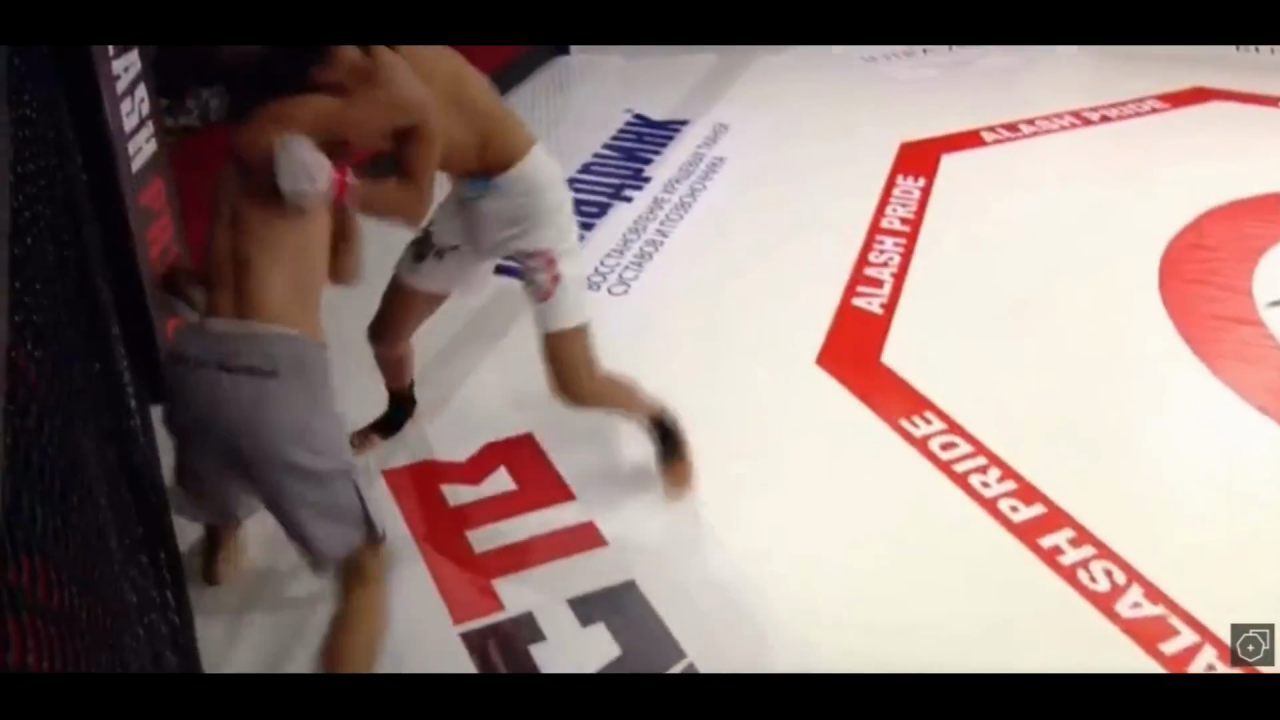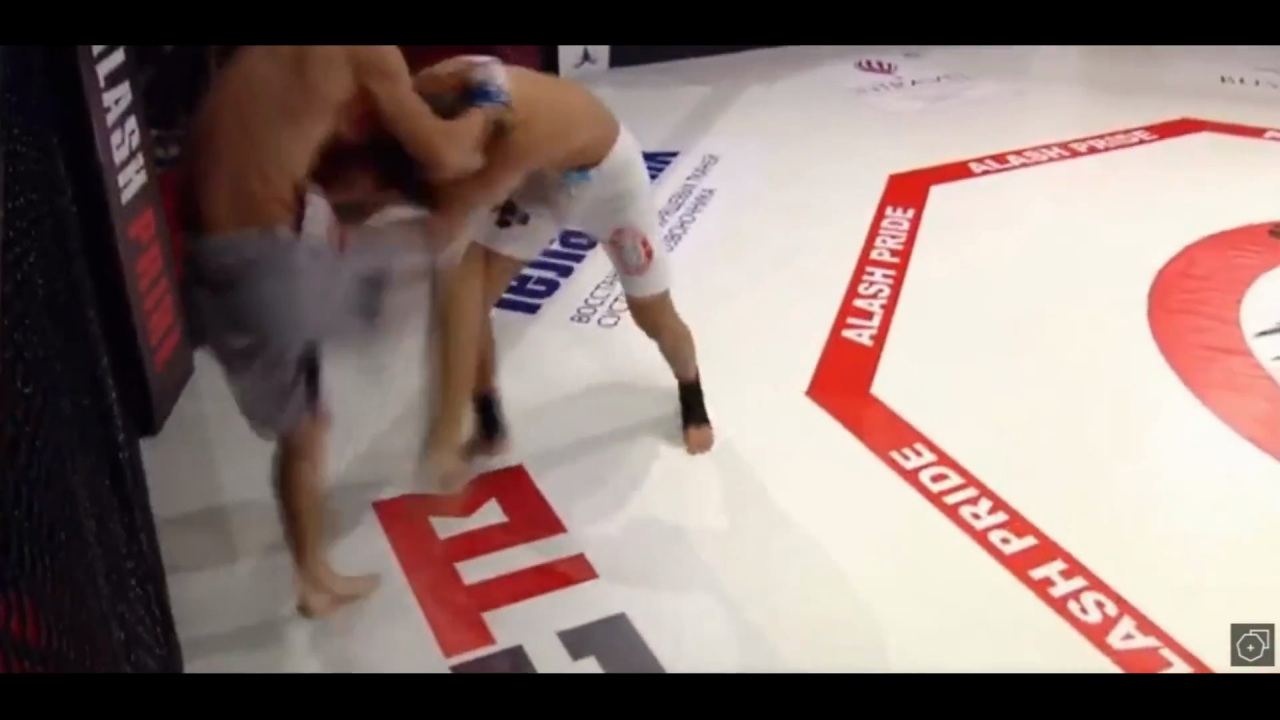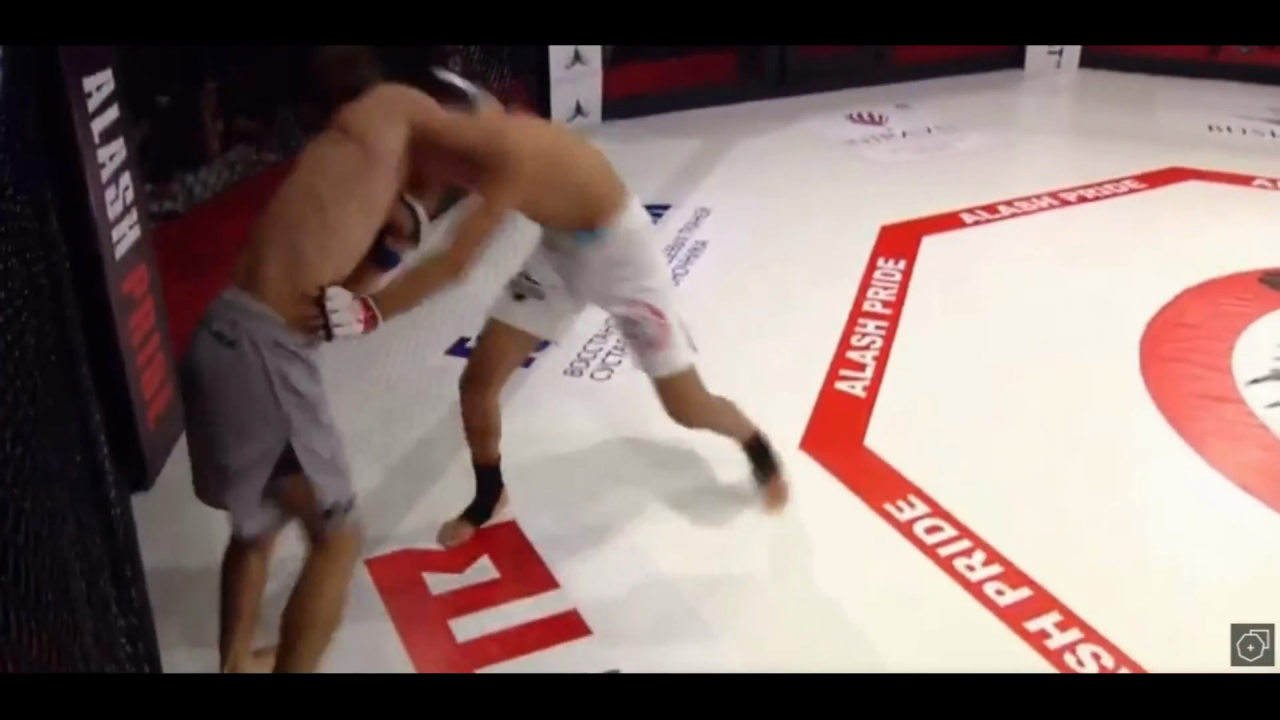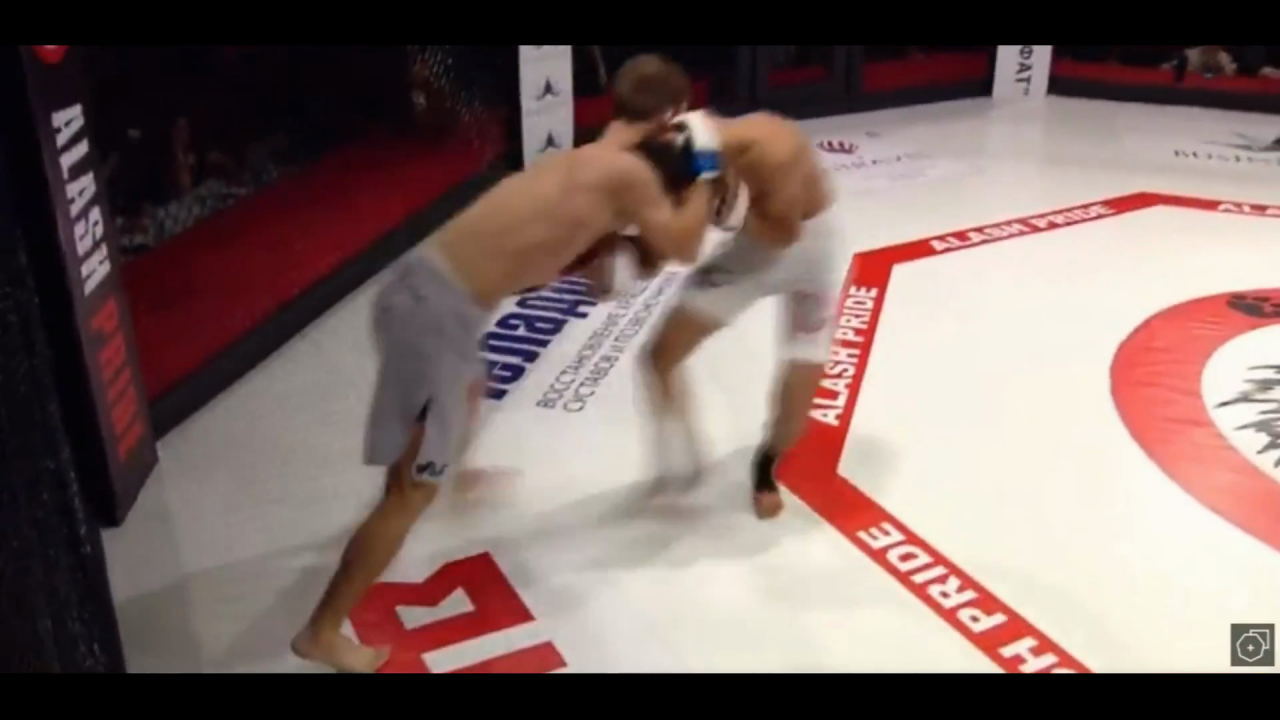
dt=0.5s
person 1, frame 1
right shoulder: (277, 127)
left elbow: (342, 270)
right elbow: (407, 104)
left wrist: (335, 193)
right wrist: (370, 58)
left hip: (196, 372)
right hip: (272, 377)
right knee: (365, 575)
left ankle: (221, 550)
person 1, frame 2
left shoulder: (264, 53)
right shoulder: (365, 52)
right elbow: (448, 160)
right wrist: (484, 106)
left hip: (210, 279)
right hip: (269, 270)
left knee: (302, 433)
left ankle: (315, 578)
person 1, frame 3
left shoulder: (330, 148)
right shoulder: (388, 109)
left wrist: (379, 225)
left hip: (217, 336)
right hip: (265, 351)
left knee: (258, 521)
right knee: (338, 543)
left ankle: (237, 663)
person 1, frame 4
left shoulder: (587, 159)
right shoulder: (631, 173)
right elbow: (681, 246)
right wrist: (706, 176)
left hip: (418, 279)
right hip: (439, 311)
left knee: (467, 383)
right knee: (411, 492)
left ankle: (454, 474)
right ankle: (322, 633)
person 2, frame 1
left shoulder: (404, 73)
left hip: (529, 195)
right hip: (470, 199)
left knee: (576, 385)
right knee: (386, 334)
left ankle: (660, 424)
right ankle: (400, 410)
person 2, frame 2
left shoulder: (524, 132)
right shoulder: (439, 85)
left elbow: (444, 222)
left hip: (608, 178)
right hip: (544, 178)
left knee: (656, 319)
right knee: (465, 299)
left ankle: (692, 399)
right ankle: (488, 430)
person 2, frame 3
left shoulder: (512, 155)
left elbow: (457, 262)
left wrist: (370, 311)
left hip: (620, 248)
right hip: (562, 246)
left knee: (689, 408)
right knee: (478, 380)
left ankle: (756, 445)
right ankle: (488, 495)
person 2, frame 4
left shoulder: (769, 151)
left elbow: (784, 236)
left hip: (807, 243)
right hip: (755, 237)
left knee: (791, 414)
right knee: (662, 354)
left ankle: (765, 465)
right ankle: (681, 462)
